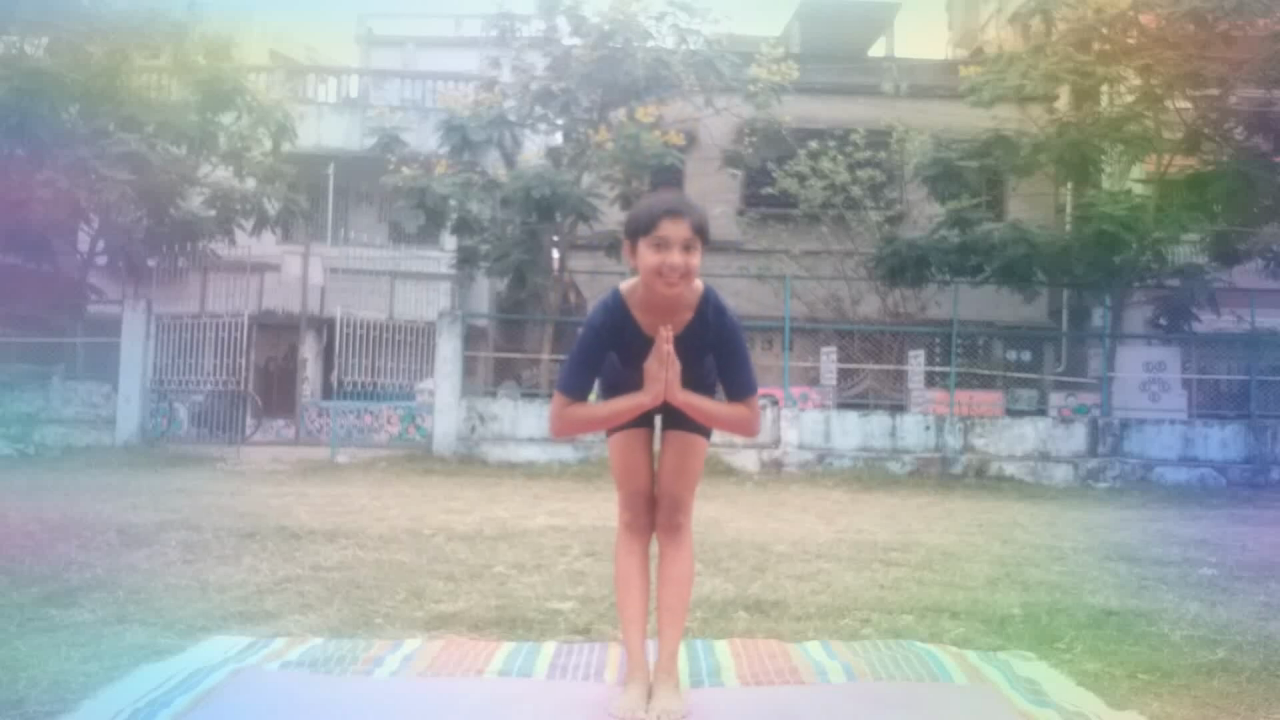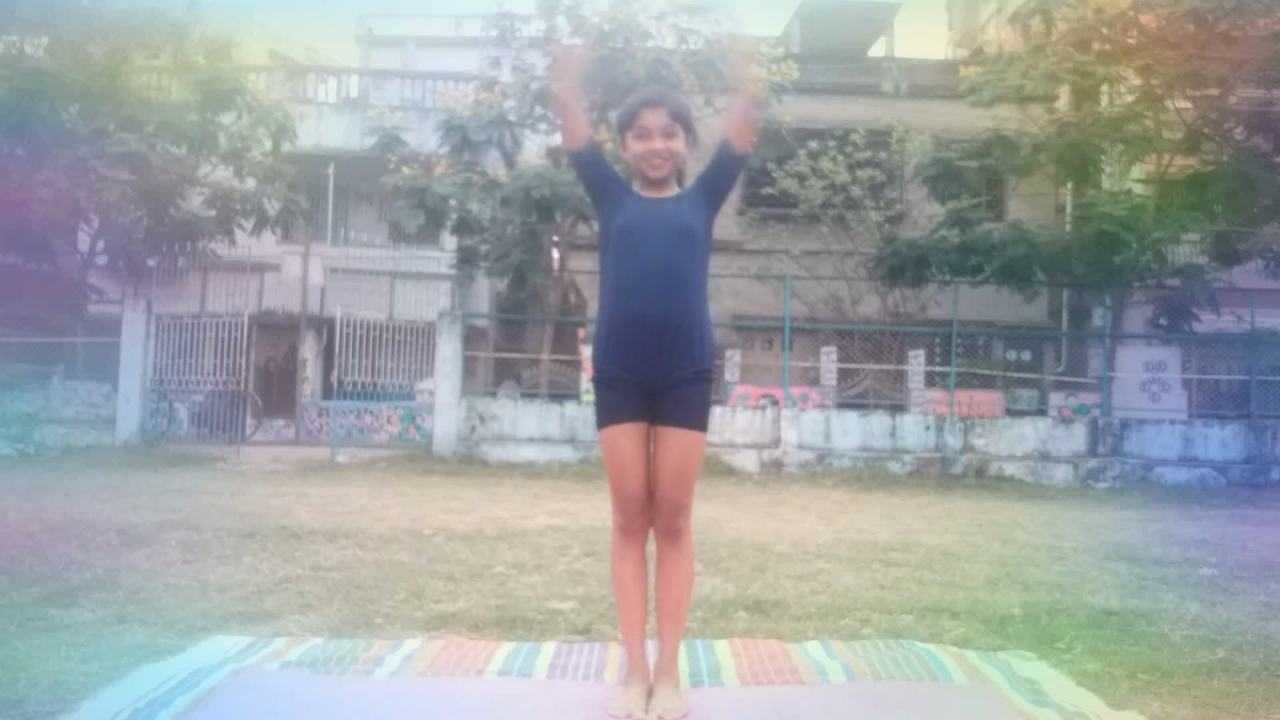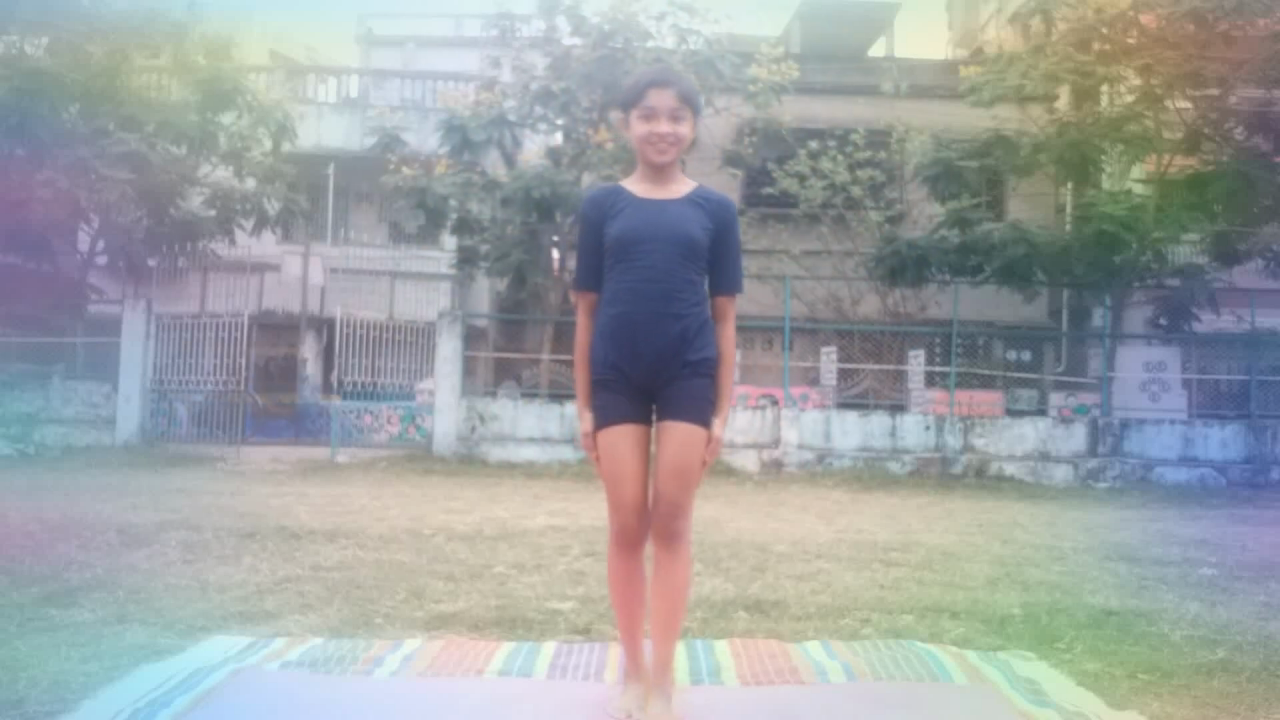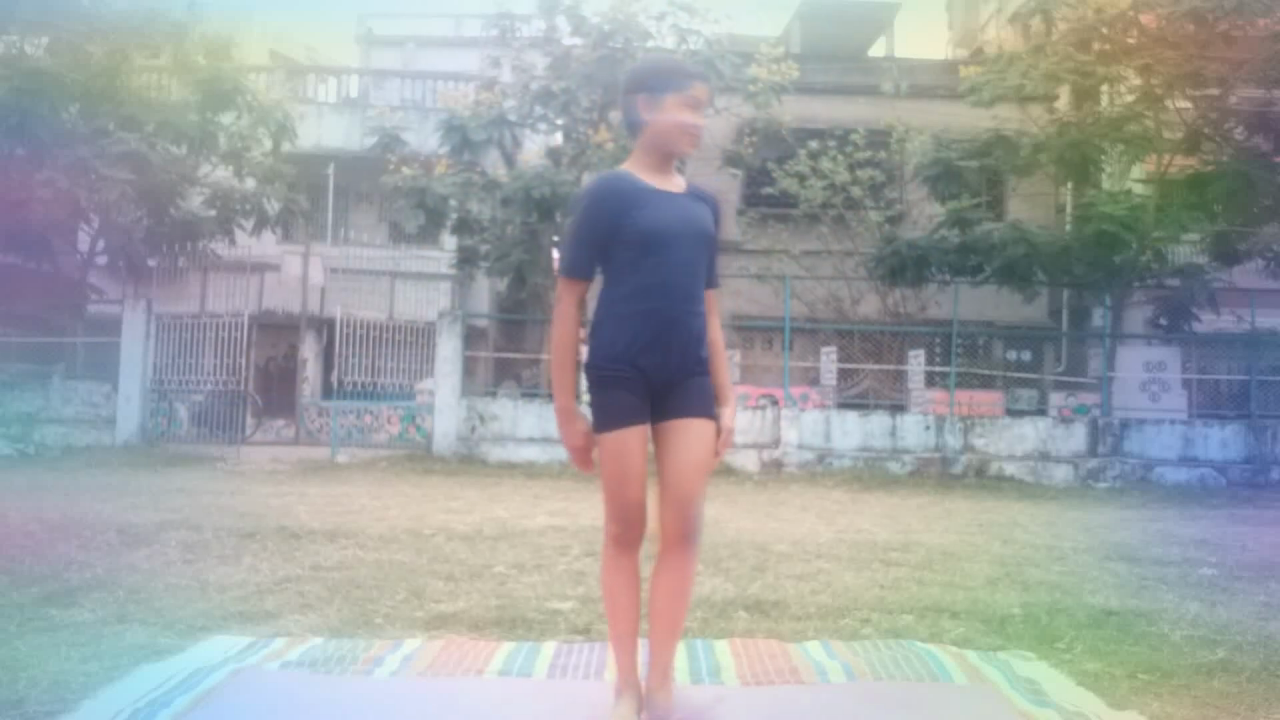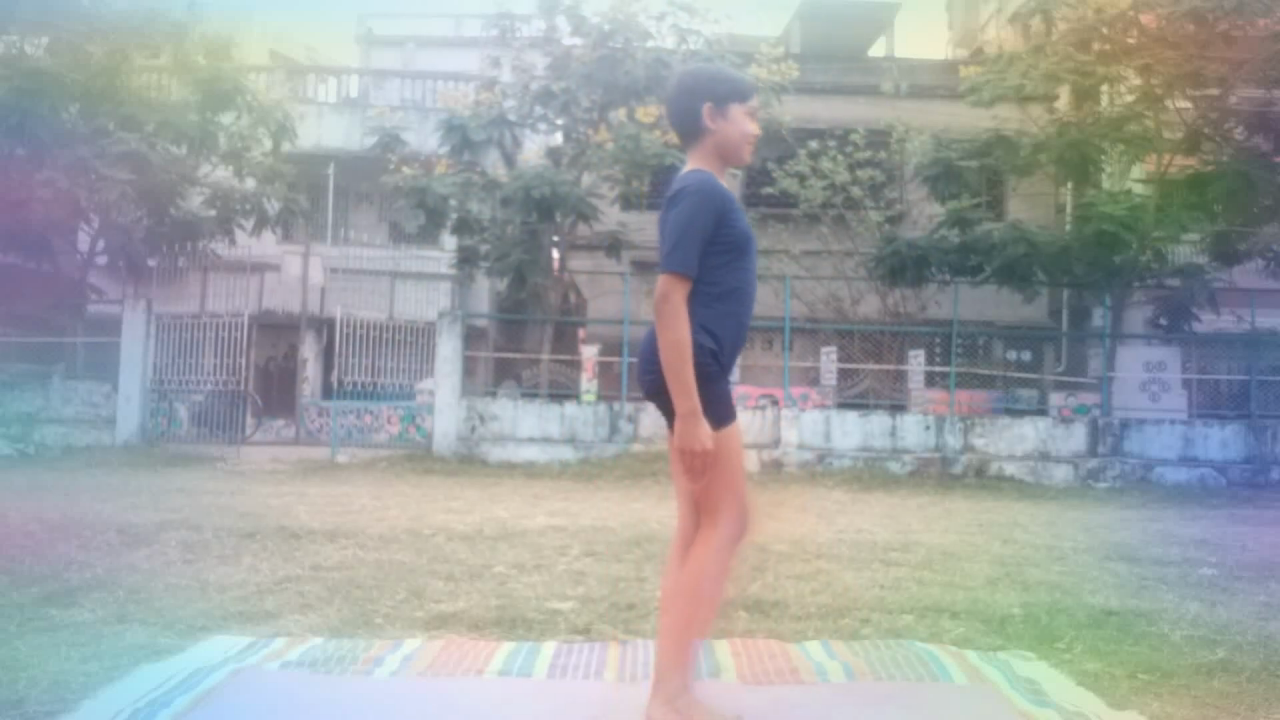
dt=1s
person 1, frame 1
left shoulder: (716, 315)
right shoulder: (609, 314)
left elbow: (749, 420)
right elbow: (561, 420)
left wrist: (678, 394)
right wrist: (645, 396)
left hip: (692, 398)
right hip: (628, 398)
left knee: (674, 518)
right knee: (635, 518)
left ankle: (668, 673)
right ankle: (635, 672)
person 1, frame 2
left shoulder: (702, 200)
right shoulder: (611, 197)
left elbow: (743, 124)
right elbow: (570, 112)
left hip: (686, 374)
right hip: (618, 373)
left knee: (672, 520)
right knee: (629, 520)
person 1, frame 3
left shoulder: (715, 210)
right shoulder: (602, 205)
left elbow: (724, 315)
right elbow: (587, 310)
left wrist: (723, 410)
right wrist: (584, 404)
left hip: (687, 376)
right hip: (618, 379)
left knee: (670, 526)
right knee: (626, 529)
person 1, frame 4
left shoulder: (702, 204)
right shoulder: (608, 192)
right elbow: (568, 300)
left wrist: (725, 400)
right wrist: (565, 407)
left hip: (687, 377)
right hip: (619, 375)
left knee: (683, 527)
right knee: (624, 530)
person 1, frame 5
left shoulder: (705, 192)
right shoulder: (701, 191)
right elbow: (668, 301)
right wrist: (691, 411)
left hip: (694, 374)
right hip: (690, 372)
left knee: (698, 526)
right knee: (725, 520)
